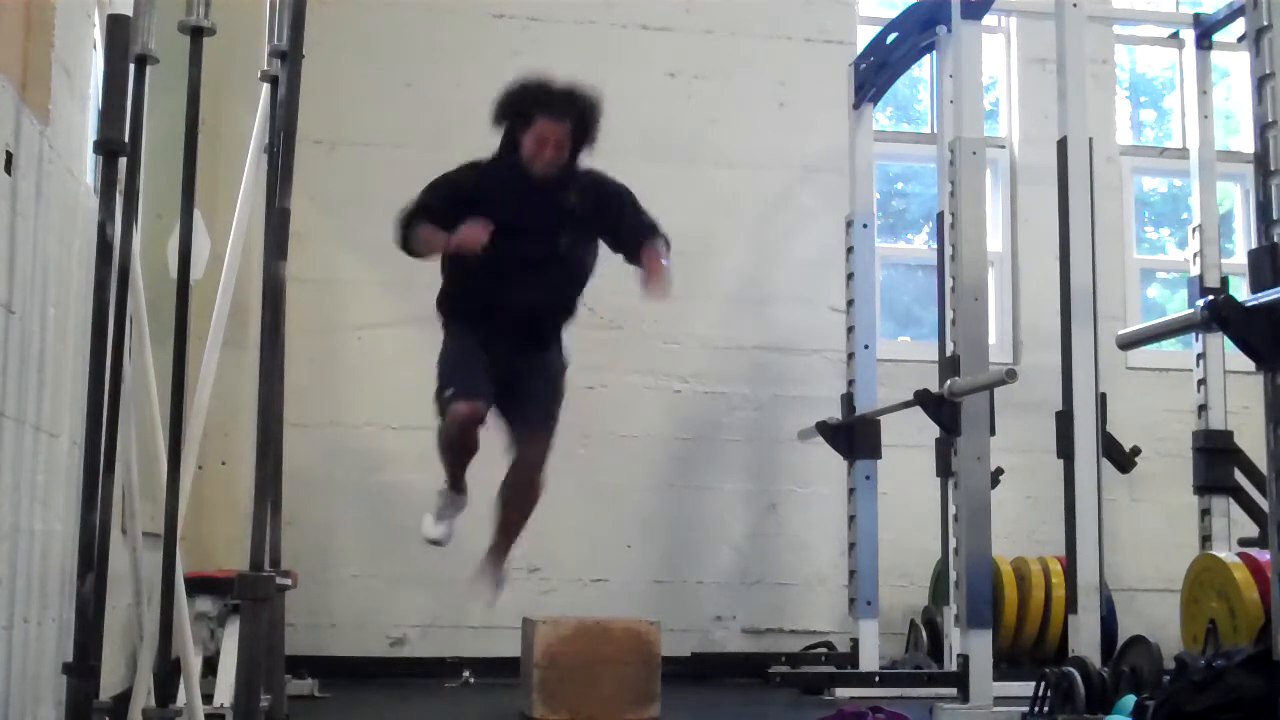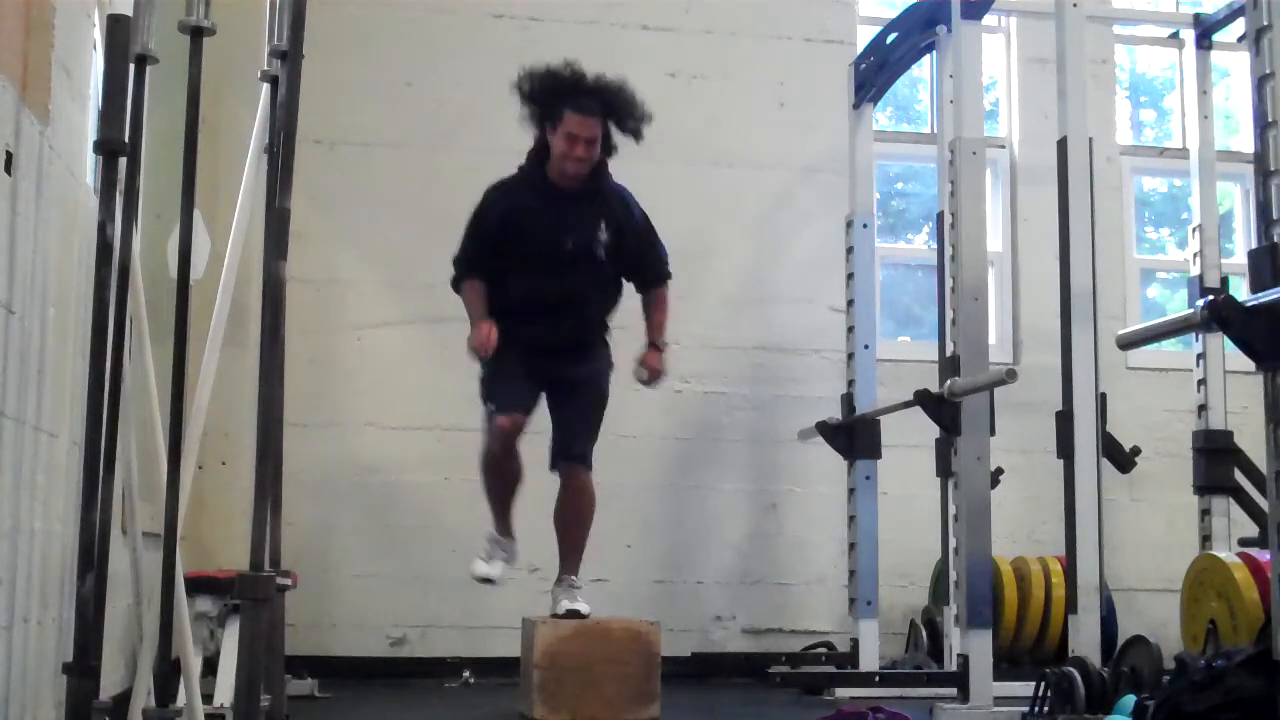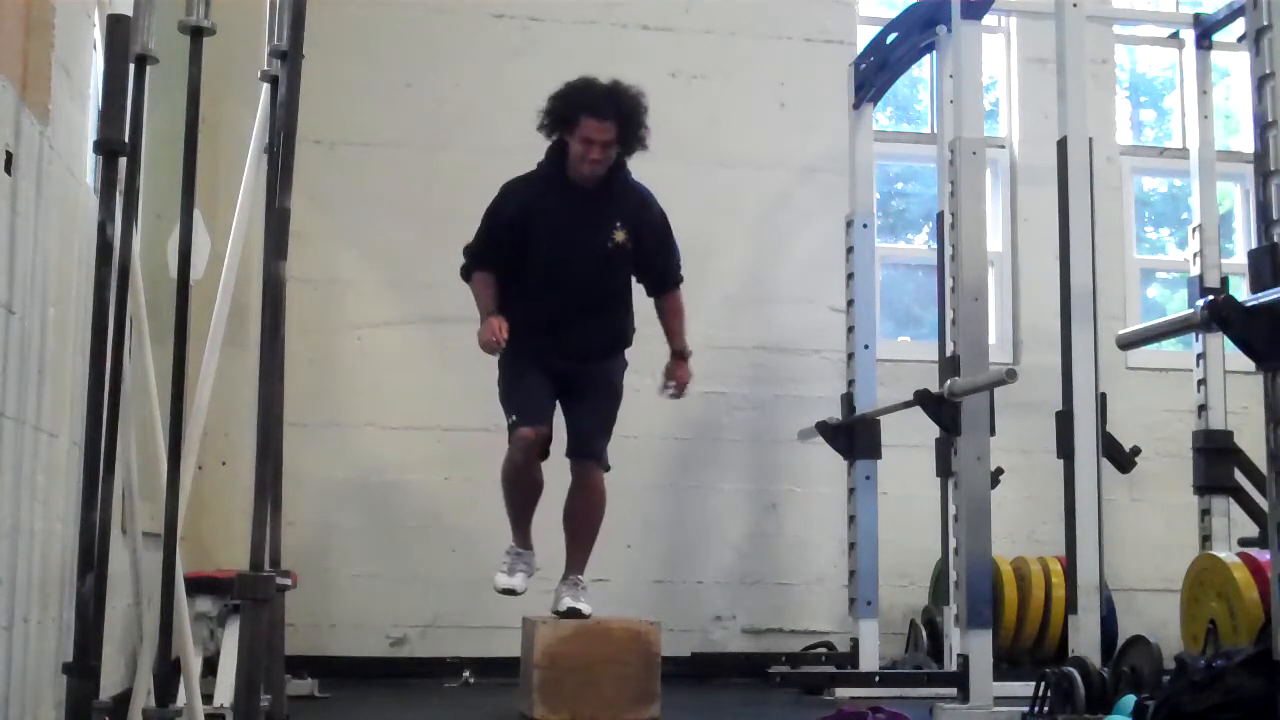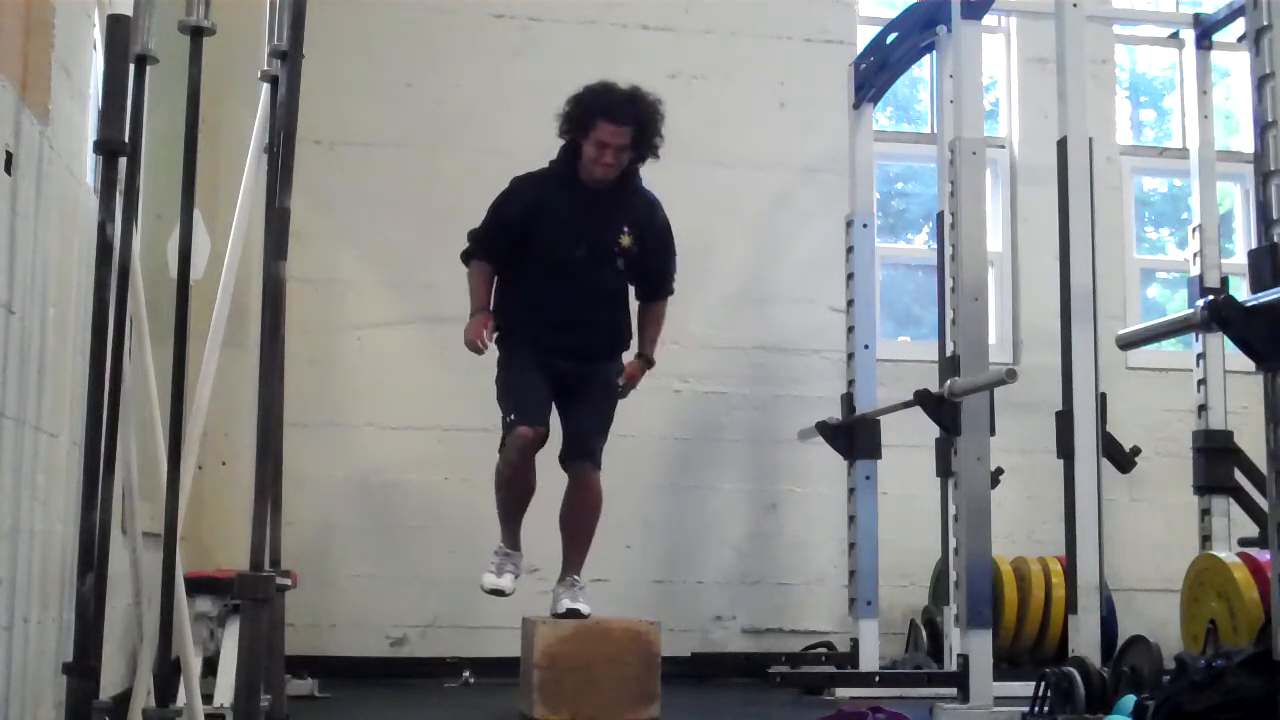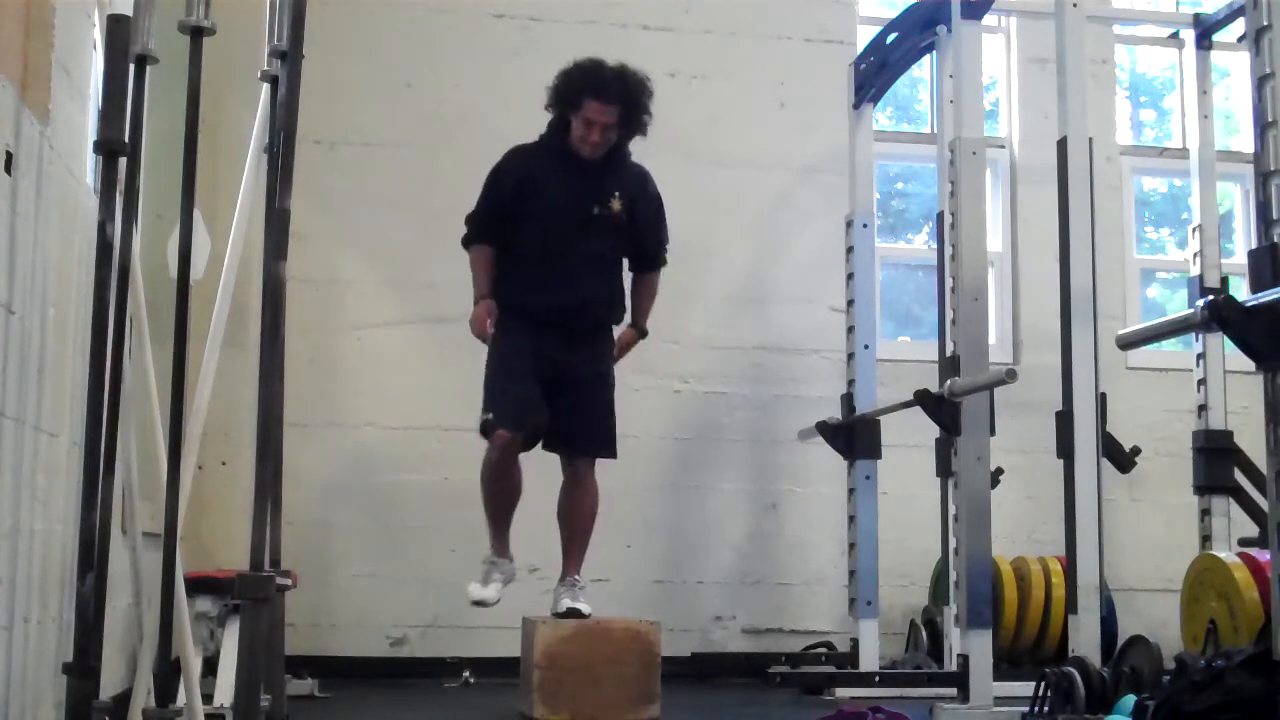
dt=0.3s
person 1, frame 1
left shoulder: (592, 192)
right shoulder: (477, 182)
left elbow: (644, 233)
right elbow: (412, 230)
left wrist: (654, 264)
right wrist: (448, 242)
left hip: (538, 344)
right hip: (475, 331)
left knee: (532, 455)
right knee: (463, 416)
left ankle: (495, 561)
right ankle: (453, 493)
person 1, frame 2
left shoulder: (617, 206)
right shoulder: (507, 199)
left elbow: (653, 275)
right elbow: (469, 270)
left wrist: (655, 344)
right wrist: (480, 322)
left hip: (582, 355)
right hip: (514, 347)
left knee: (576, 471)
right knee: (503, 427)
left ankle: (568, 584)
right ankle: (501, 536)
person 1, frame 3
left shoulder: (637, 206)
right shoulder: (524, 195)
left elbow: (665, 283)
right elbow: (481, 263)
left wrist: (678, 353)
right wrist: (491, 315)
left hip: (599, 358)
right hip: (529, 350)
left knee: (588, 465)
right knee: (528, 439)
left ankle: (573, 583)
right ankle: (521, 549)
person 1, frame 4
left shoulder: (644, 212)
right shoulder: (533, 192)
left elbow: (655, 290)
right elbow: (483, 251)
left wrist: (645, 355)
right wrist: (481, 311)
left hip: (597, 360)
right hip: (527, 347)
left knee: (584, 467)
right knee: (523, 437)
left ankle: (570, 583)
right ankle: (509, 549)
person 1, frame 5
left shoulder: (635, 183)
right shoulder: (523, 165)
left elbow: (648, 261)
right elbow: (482, 234)
left wrist: (637, 324)
right wrist: (484, 297)
left hip: (588, 341)
right hip: (520, 331)
left knee: (581, 462)
right knee: (505, 440)
left ankle: (570, 583)
right ankle: (499, 556)
